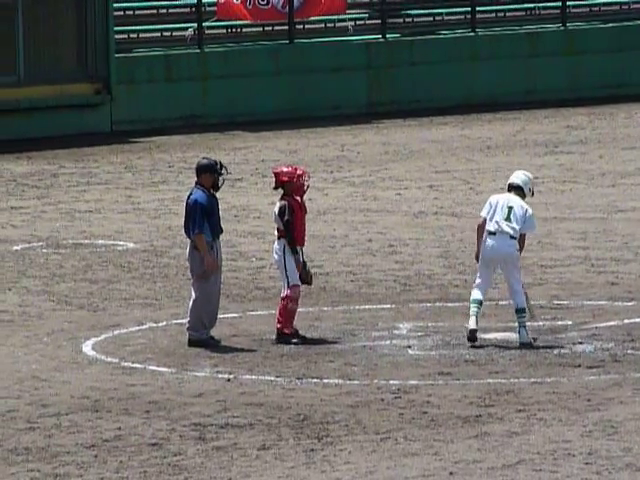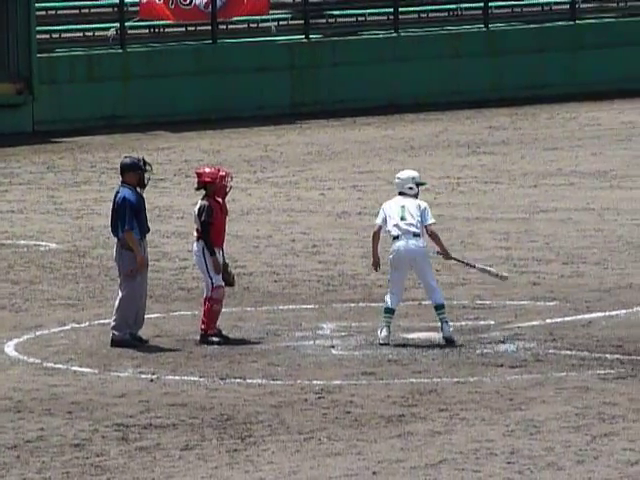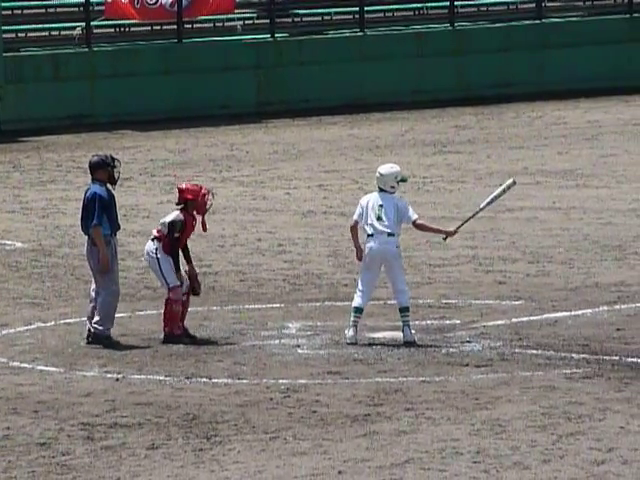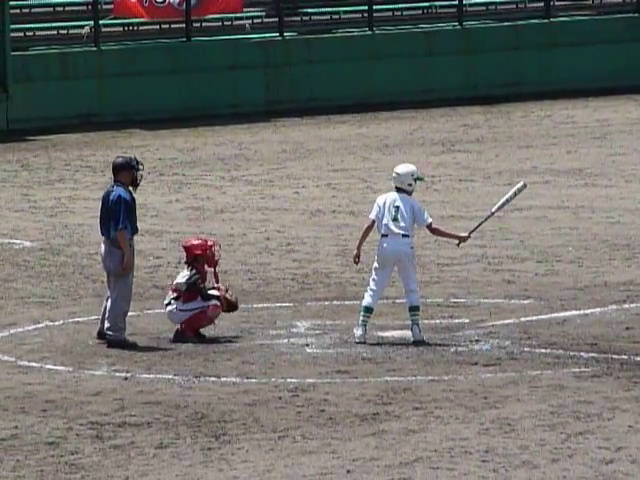
dt=0.7s
person 1, frame 1
left shoulder: (208, 195)
right shoulder: (198, 198)
right elbow: (197, 232)
right wrist: (207, 257)
left hip: (213, 246)
right hip: (203, 249)
left knee: (212, 293)
right knee: (202, 293)
left ankle: (204, 331)
right ankle: (196, 335)
person 1, frame 2
left shoulder: (133, 193)
right shoulder: (126, 196)
right elbow: (126, 230)
right wrist: (139, 253)
left hip: (137, 247)
right hip: (129, 249)
left knee: (139, 292)
right knee: (128, 293)
left ankle: (131, 332)
right ankle: (119, 335)
person 1, frame 3
left shoulder: (102, 190)
right shoulder: (97, 192)
right elbow: (95, 225)
right wrist: (103, 251)
left hip: (106, 244)
right hip: (101, 245)
left knee: (100, 290)
right knee: (110, 290)
left ankle: (94, 331)
right ankle: (100, 329)
person 1, frame 4
left shoulder: (110, 192)
right shoulder: (122, 195)
right elbow: (120, 228)
right wrist: (128, 254)
left hip: (108, 246)
right hip: (118, 248)
left knee: (114, 292)
right knee: (121, 294)
left ankle: (105, 329)
right ankle: (115, 335)
person 2, frame 1
left shoulder: (495, 199)
right shoulder: (526, 209)
left elbow: (481, 224)
right elbow: (522, 239)
left wrist: (478, 247)
right wrist: (516, 256)
left hip: (489, 244)
right hip: (510, 247)
left knee: (480, 286)
right knee: (517, 291)
left ankle: (473, 319)
right ankle: (523, 333)
person 2, frame 2
left shoulder: (388, 205)
right shoulder: (420, 204)
left elbow: (376, 231)
right elbow: (431, 231)
left wrist: (375, 255)
right wrist: (444, 250)
left hip: (398, 248)
right hip: (418, 246)
left knee: (394, 291)
right knee: (432, 287)
left ankle: (384, 332)
right ankle: (446, 328)
person 2, frame 3
left shoulder: (366, 200)
right shoulder: (399, 202)
left elbow: (353, 226)
right elbow: (417, 224)
left wrist: (358, 247)
right wrist: (445, 232)
left hip: (371, 246)
right hip: (391, 246)
left knee: (363, 289)
right knee: (400, 289)
left ankle: (352, 330)
right ankle: (406, 330)
person 2, frame 4
left shoulder: (382, 199)
right shoulder: (413, 204)
left elbow: (370, 225)
right elbow: (432, 229)
left wrist: (358, 248)
right wrist: (458, 237)
left hip: (385, 246)
right hip: (405, 247)
left knee: (374, 289)
right knee: (412, 289)
left ankle: (361, 330)
right ankle: (415, 329)
person 3, frame 1
left shoulder: (295, 202)
right shoulder: (285, 204)
right elbow: (288, 232)
left wrist: (299, 256)
right wrist: (297, 256)
left hip: (293, 250)
right hip: (285, 249)
left knee: (290, 289)
right knee: (292, 288)
left ankle: (288, 328)
right ankle: (282, 331)
person 3, frame 2
left shoulder: (217, 204)
right shoulder: (206, 205)
right elbow: (205, 234)
left wrist: (222, 257)
right wrist: (214, 257)
left hip: (214, 251)
right hip: (205, 251)
left knee: (213, 290)
right knee: (217, 289)
left ankle: (212, 329)
right ankle: (206, 332)
person 3, frame 3
left shoulder: (190, 217)
right shoulder: (180, 219)
left elbow: (182, 243)
right elbow: (173, 246)
left wrist: (190, 266)
right wrist: (178, 271)
left hip: (164, 252)
right hip: (157, 251)
left knee: (185, 287)
right knee: (175, 288)
left ankle: (179, 328)
right ankle: (171, 333)
person 3, frame 4
left shoulder: (197, 268)
right shoulder: (195, 272)
left elbow: (200, 292)
right elbow: (204, 296)
left wrist: (216, 288)
right wrist: (219, 293)
left hip: (183, 306)
right hip: (176, 311)
left knee: (218, 299)
right knee: (214, 306)
left ankle: (191, 330)
right ankle: (183, 331)
